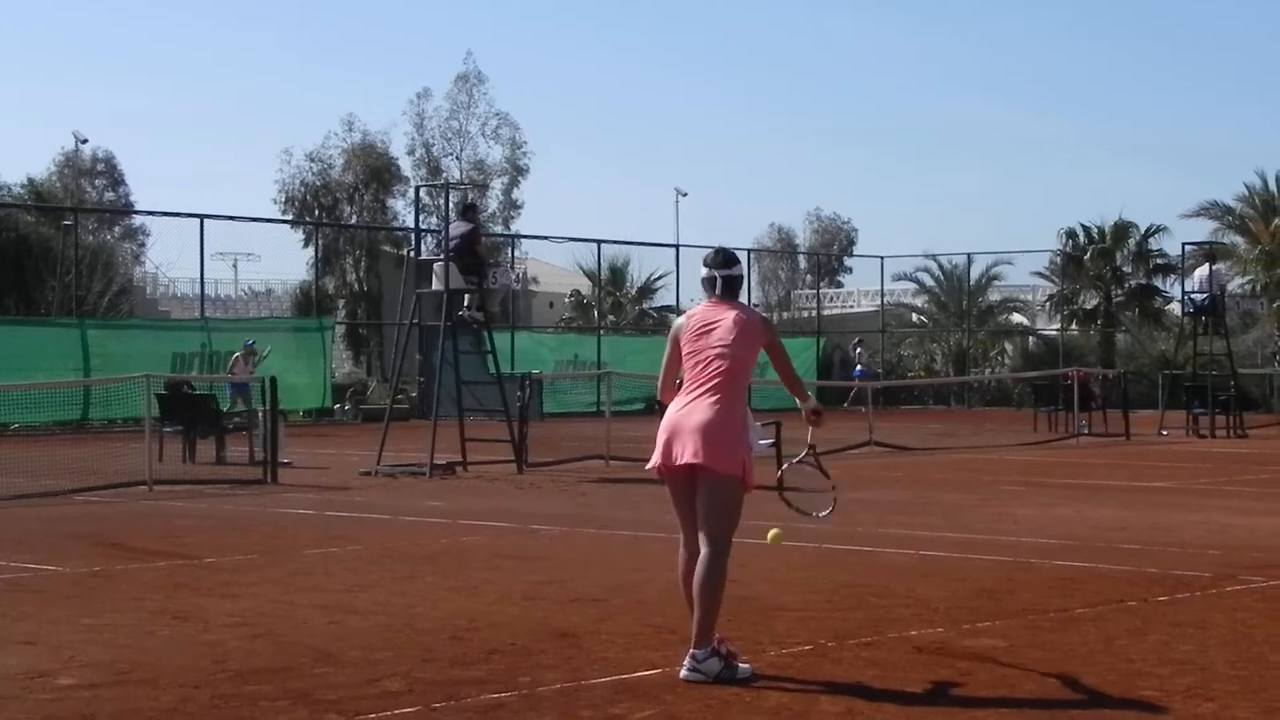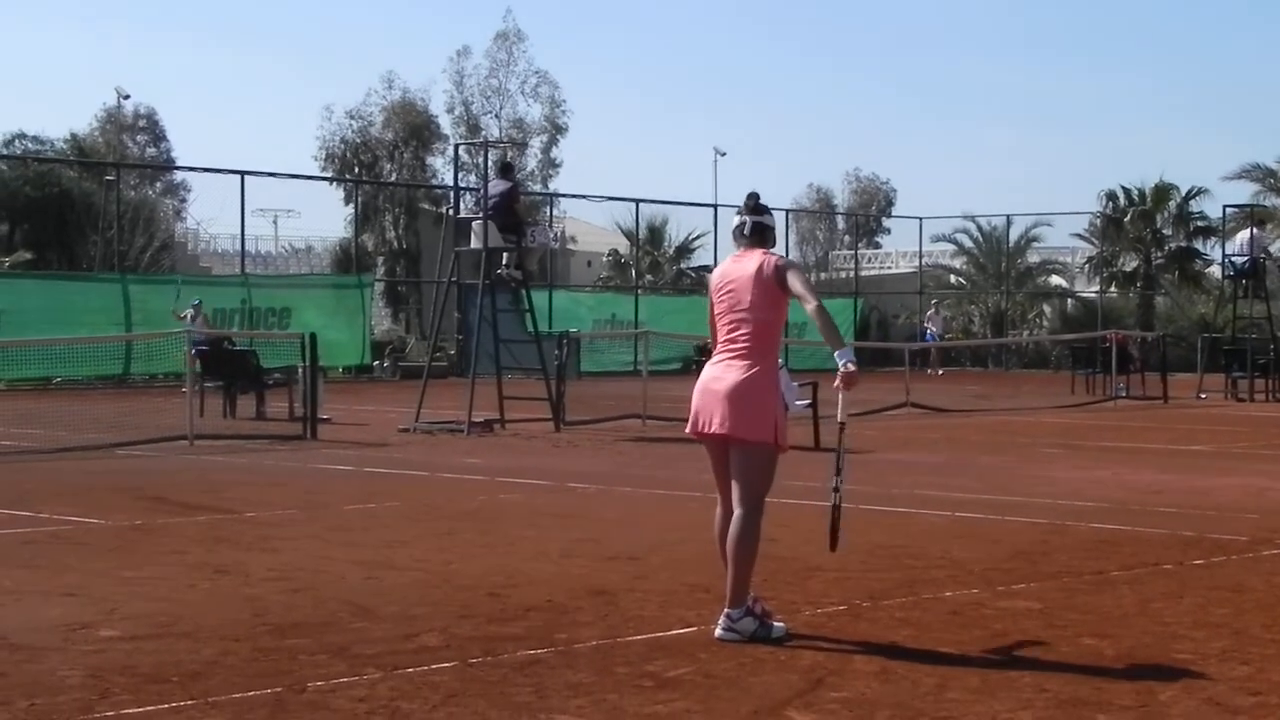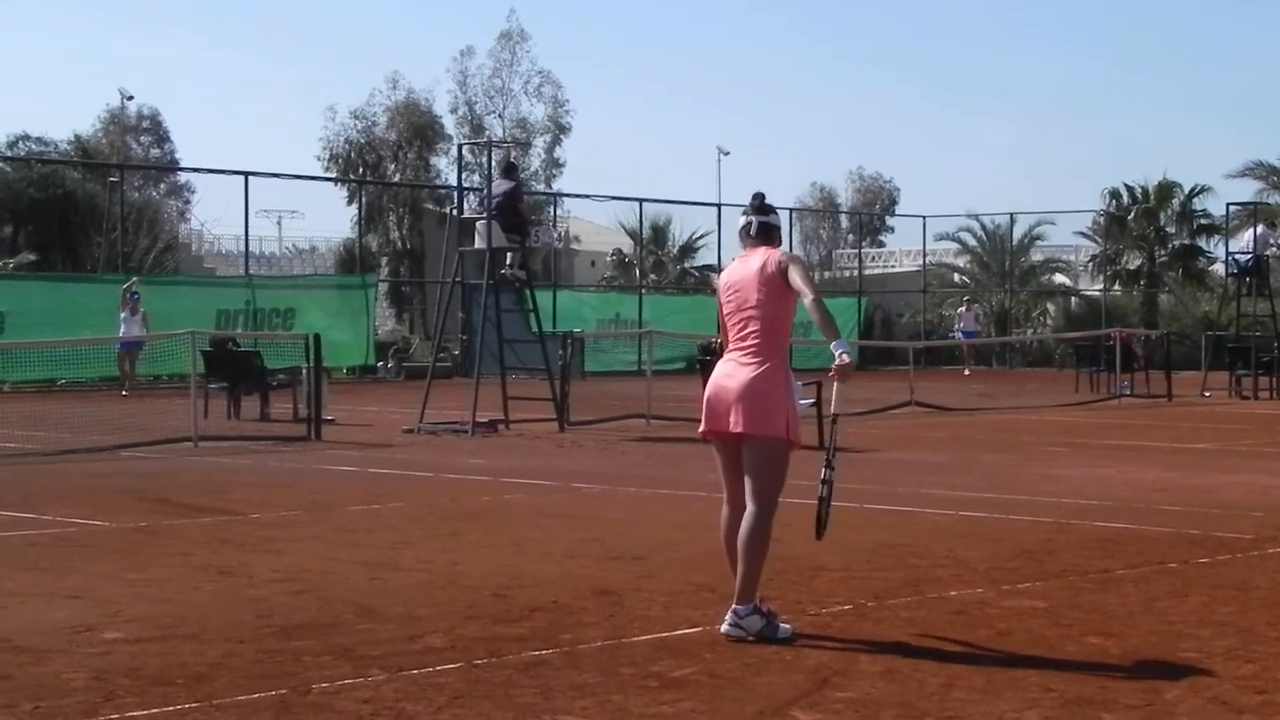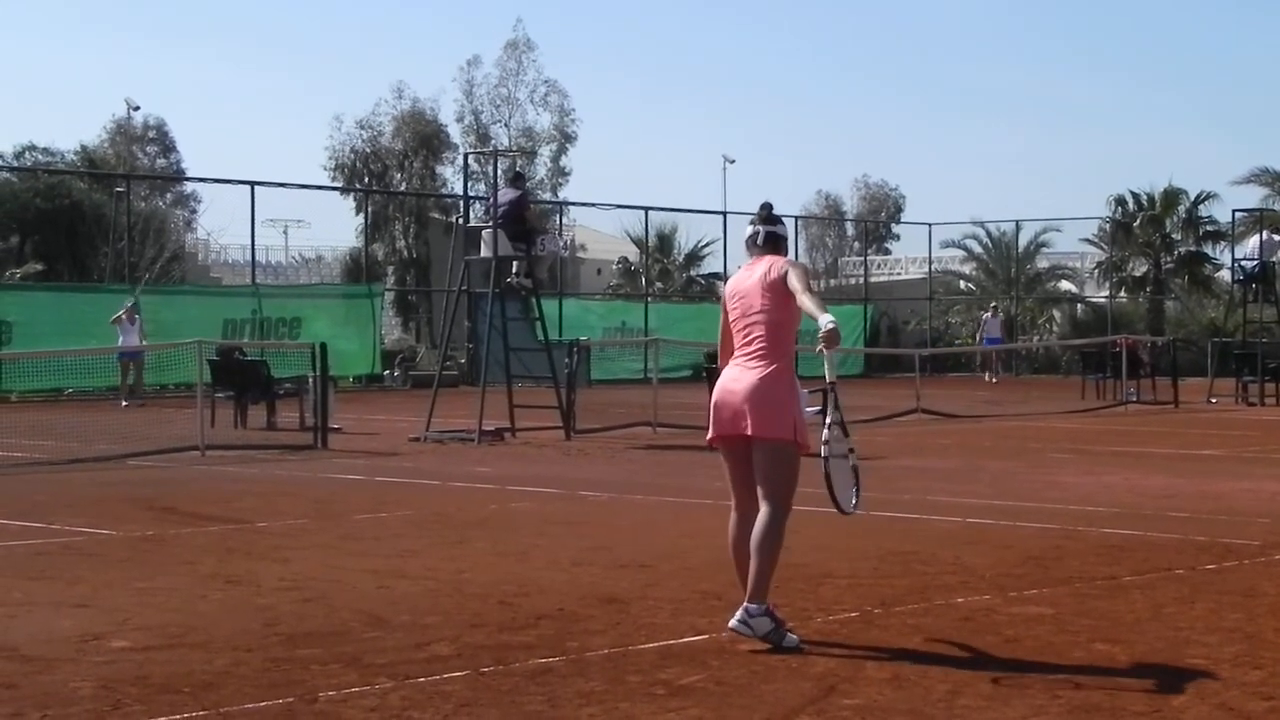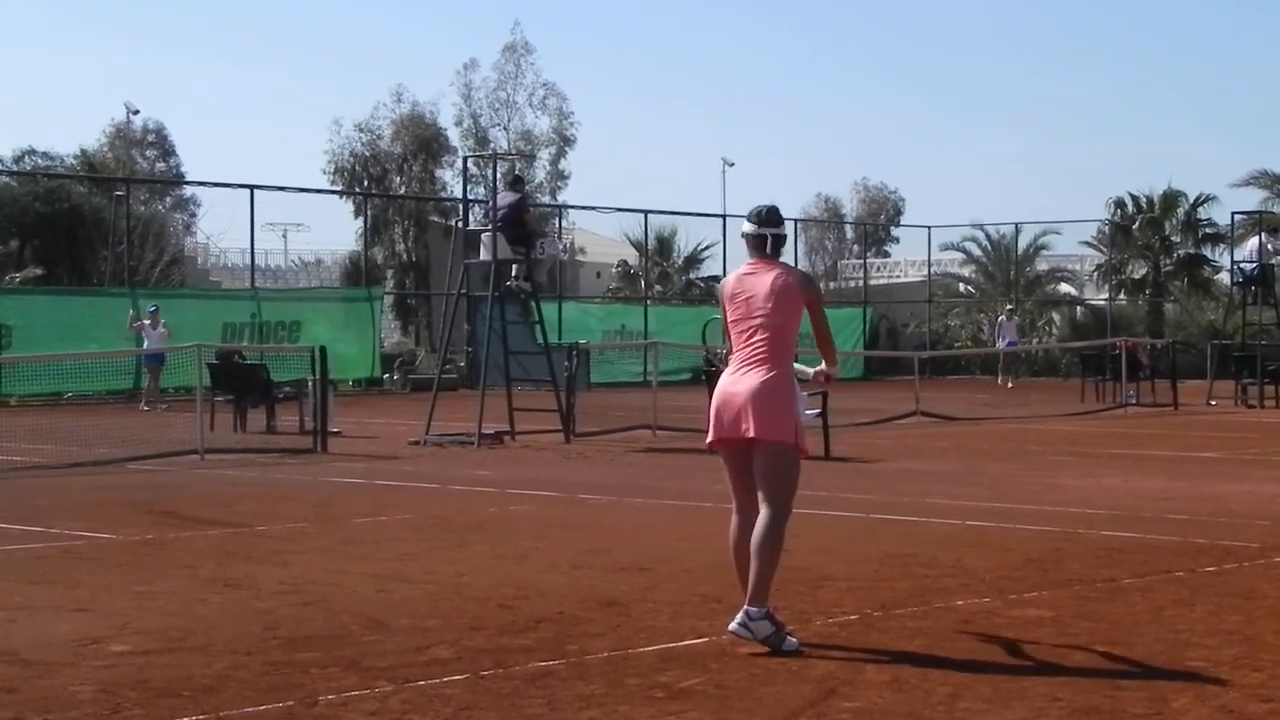
dt=1s
person 1, frame 1
left shoulder: (683, 322)
right shoulder: (756, 322)
right elbow: (788, 375)
right wrist: (810, 404)
left hip: (675, 427)
right hip: (719, 430)
left knee: (692, 541)
right knee: (715, 544)
left ankle: (705, 643)
right ankle: (701, 655)
person 1, frame 2
left shoulder: (718, 274)
right shoulder: (778, 266)
right elbow: (813, 304)
right wrist: (843, 355)
left hip: (711, 385)
right hip: (750, 391)
left knee: (729, 501)
right knee: (748, 506)
left ankle: (741, 602)
right ankle: (735, 615)
person 1, frame 3
left shoulder: (726, 275)
right shoulder: (784, 261)
right elbow: (811, 299)
right wrist: (840, 348)
left hip: (722, 384)
right hip: (763, 388)
left knee: (736, 501)
right knee: (761, 504)
left ankle: (745, 601)
right ankle: (742, 611)
person 1, frame 4
left shoulder: (732, 284)
right shoulder: (786, 268)
right elbow: (803, 292)
right wrist: (825, 320)
left hip: (727, 392)
right hip: (768, 392)
left knee: (744, 505)
right knee: (774, 505)
left ankle: (753, 605)
right ankle: (753, 609)
person 1, frame 5
left shoulder: (728, 284)
right shoulder: (800, 282)
right elbow: (825, 344)
right wrist: (829, 368)
left hip: (728, 393)
right hip: (769, 395)
left knee: (745, 508)
right knee: (774, 508)
left ankle: (753, 608)
right ankle: (754, 612)
